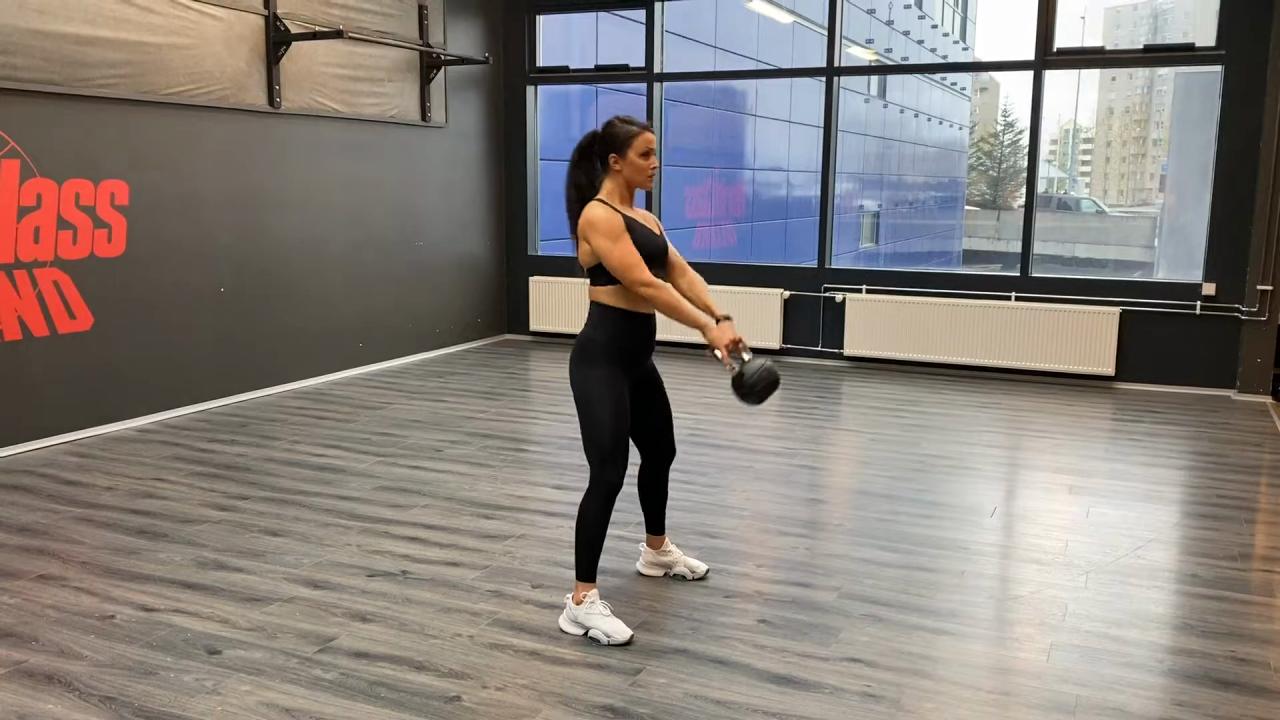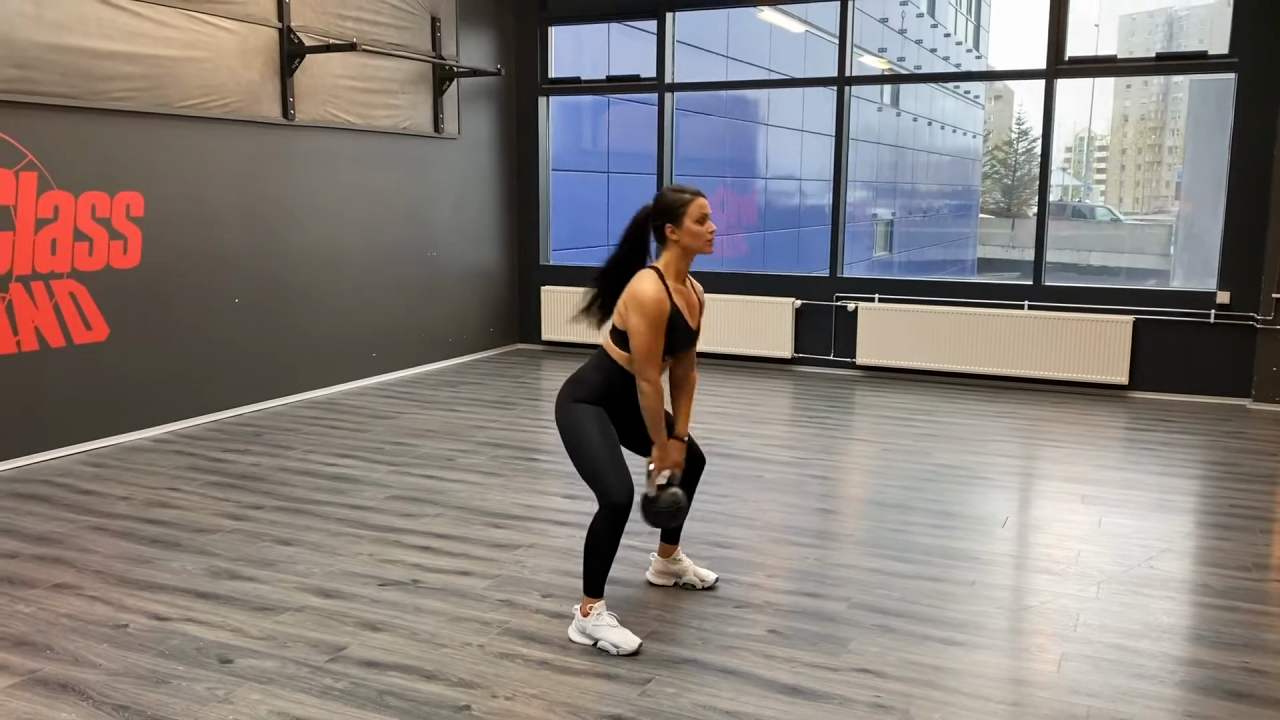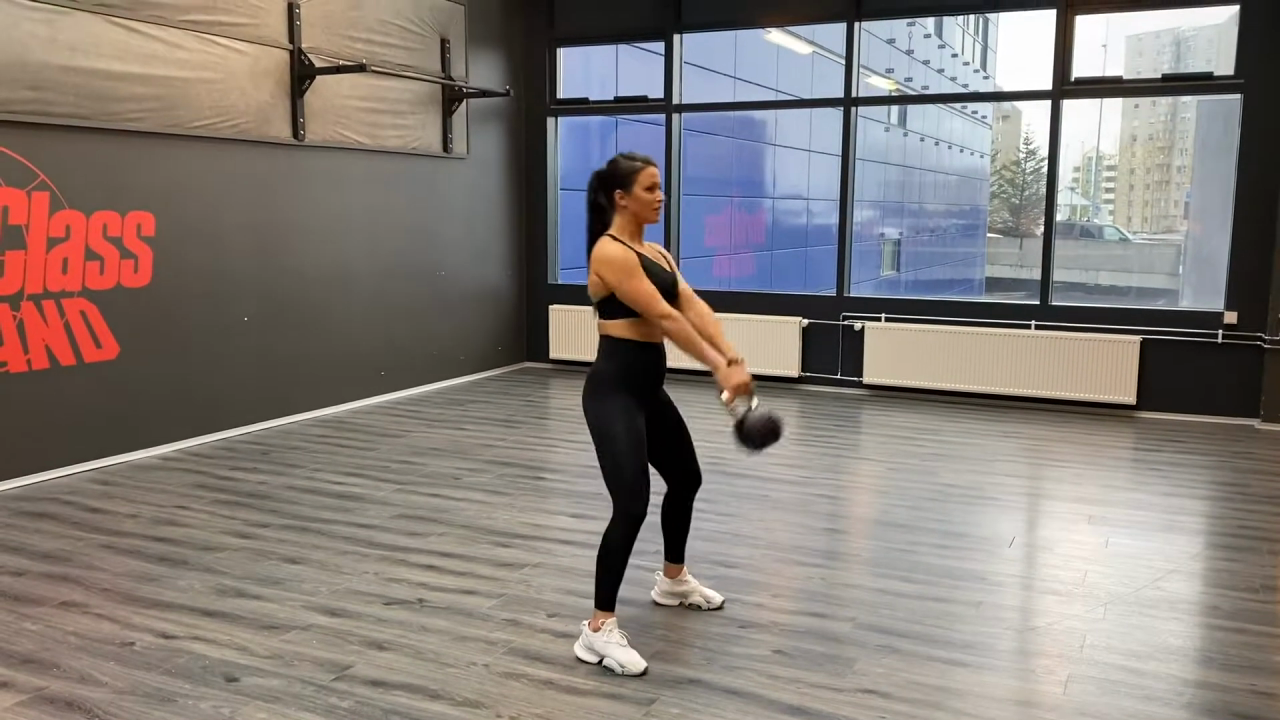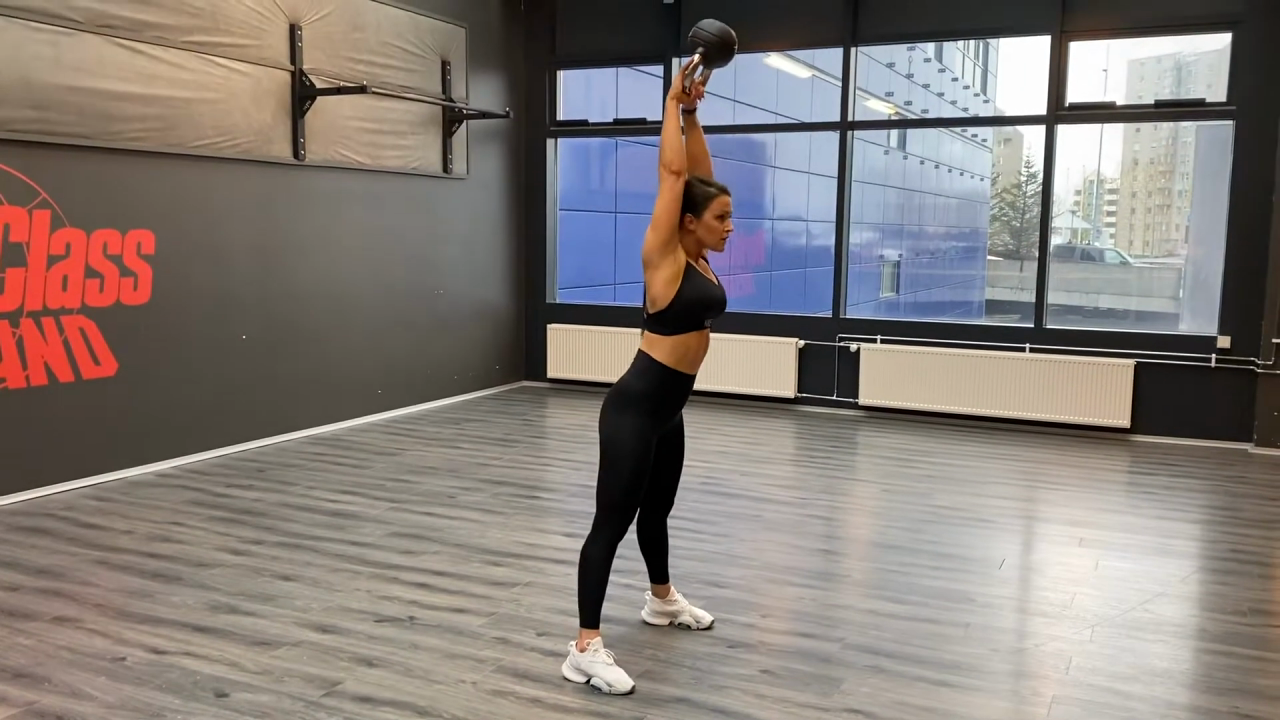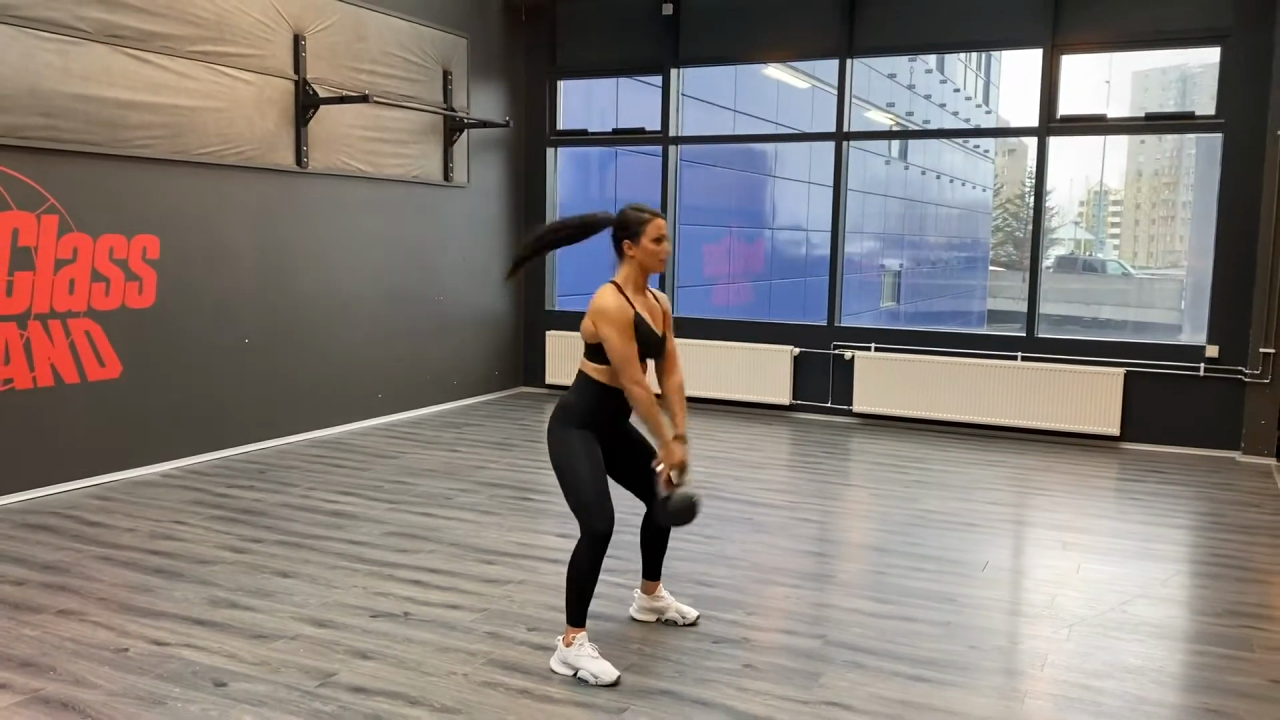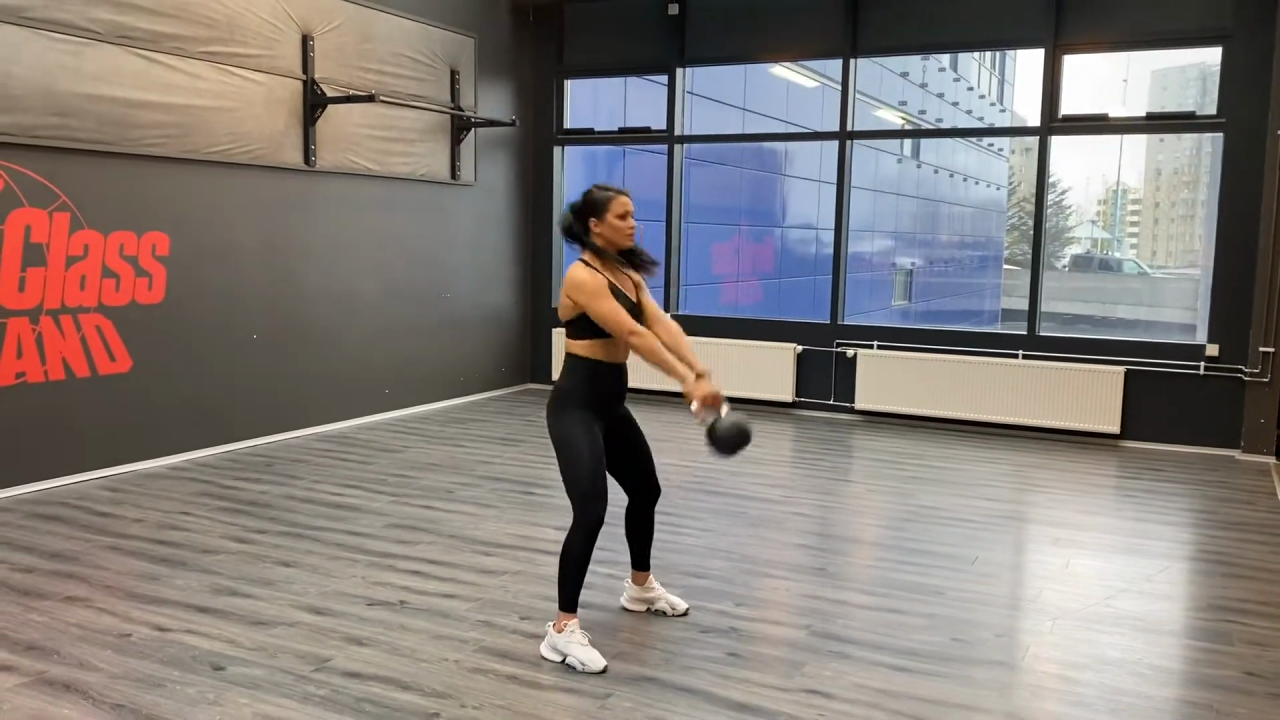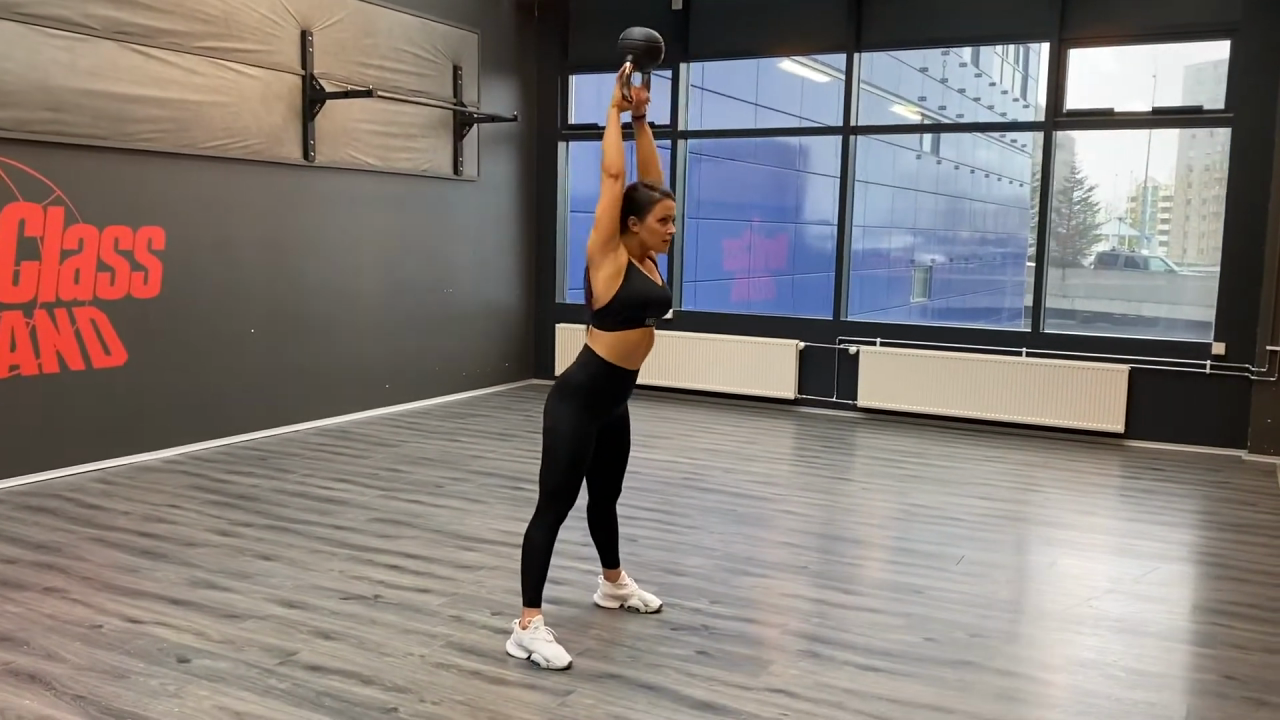
dt=0.7s
person 1, frame 1
left shoulder: (644, 218)
right shoulder: (597, 216)
left elbow: (683, 274)
right elbow: (644, 285)
left wrist: (720, 319)
right wrist: (709, 329)
left hip: (638, 358)
right hip: (601, 359)
left knee: (660, 452)
right knee: (608, 474)
left ankle: (657, 550)
right ankle: (582, 601)
person 1, frame 2
left shoulder: (693, 293)
right shoulder: (648, 291)
left elbow: (684, 371)
right elbow: (648, 379)
left wrist: (678, 438)
right wrist: (660, 445)
left hip: (623, 398)
right hip: (586, 402)
left knee: (688, 459)
right knee: (618, 494)
left ankle: (667, 561)
right ankle: (588, 612)
person 1, frame 3
left shoulder: (653, 250)
right shoulder: (610, 252)
left elbow: (693, 308)
right elbow: (664, 317)
left wrist: (732, 359)
right wrist: (720, 370)
left hip: (649, 389)
right hip: (613, 391)
left knee: (686, 479)
right knee: (632, 504)
left ankle: (673, 578)
right ankle: (599, 629)
person 1, frame 4
left shoulder: (698, 259)
right shoulder: (664, 257)
left elbow: (698, 176)
right elbow: (673, 175)
left wrist: (692, 113)
right wrist: (672, 103)
left hip: (668, 407)
right hip: (635, 407)
left knee: (657, 510)
right knee: (613, 521)
left ankle: (662, 599)
right ankle: (585, 649)
person 1, frame 5
left shoulder: (658, 301)
right shoulder: (611, 302)
left elbow: (671, 372)
right elbow: (635, 384)
left wrist: (680, 436)
right wrist: (667, 446)
left hip: (614, 424)
right hip: (577, 426)
left knee: (662, 497)
right knee: (599, 524)
left ankle: (650, 596)
right ankle: (571, 644)
person 1, frame 6
left shoulder: (629, 273)
right shoulder: (581, 276)
left elbow: (663, 325)
right elbow: (633, 335)
left wrist: (700, 373)
right wrist: (686, 381)
left hip: (611, 403)
right hip: (575, 405)
left knee: (646, 490)
right knee: (590, 511)
left ankle: (640, 587)
right ankle: (562, 631)
person 1, frame 7
left shoulder: (647, 259)
right shoulder: (609, 256)
left elbow: (650, 178)
right elbow: (612, 176)
left wrist: (642, 120)
right wrist: (614, 111)
left hip: (614, 401)
right hip: (578, 399)
left knee: (605, 498)
right knee: (554, 506)
left ankle: (613, 584)
right ankle: (528, 626)
